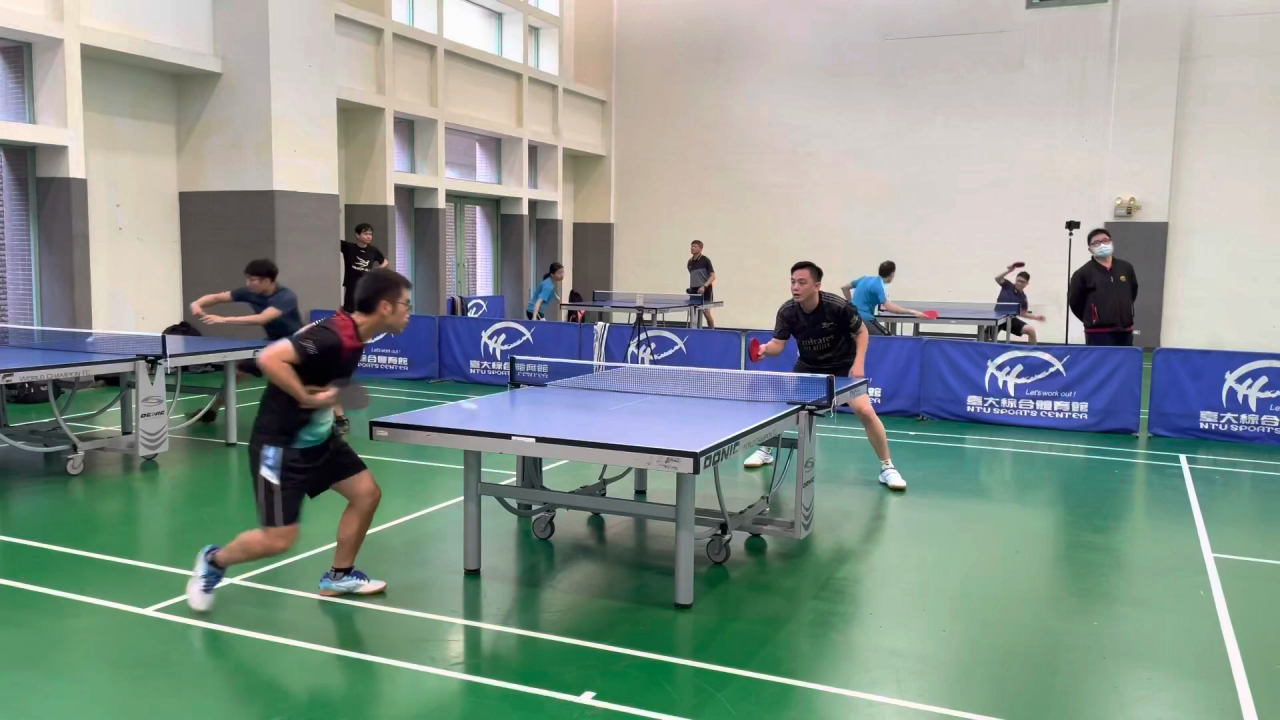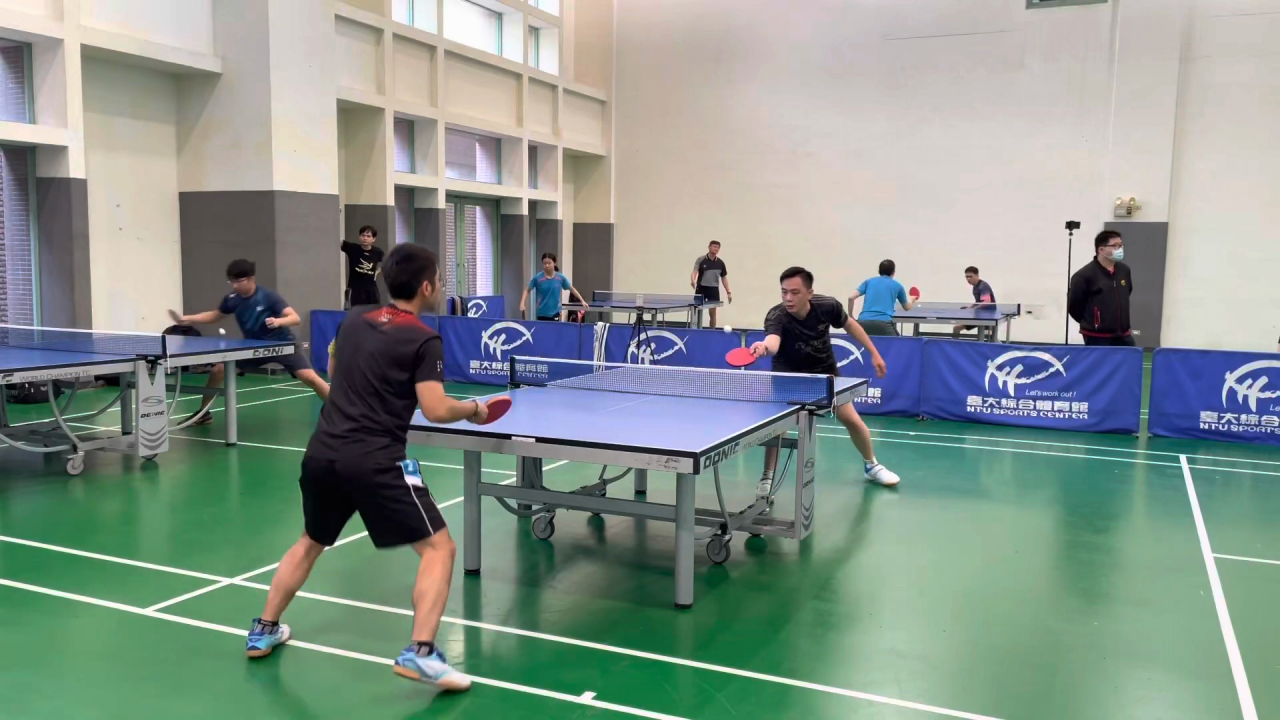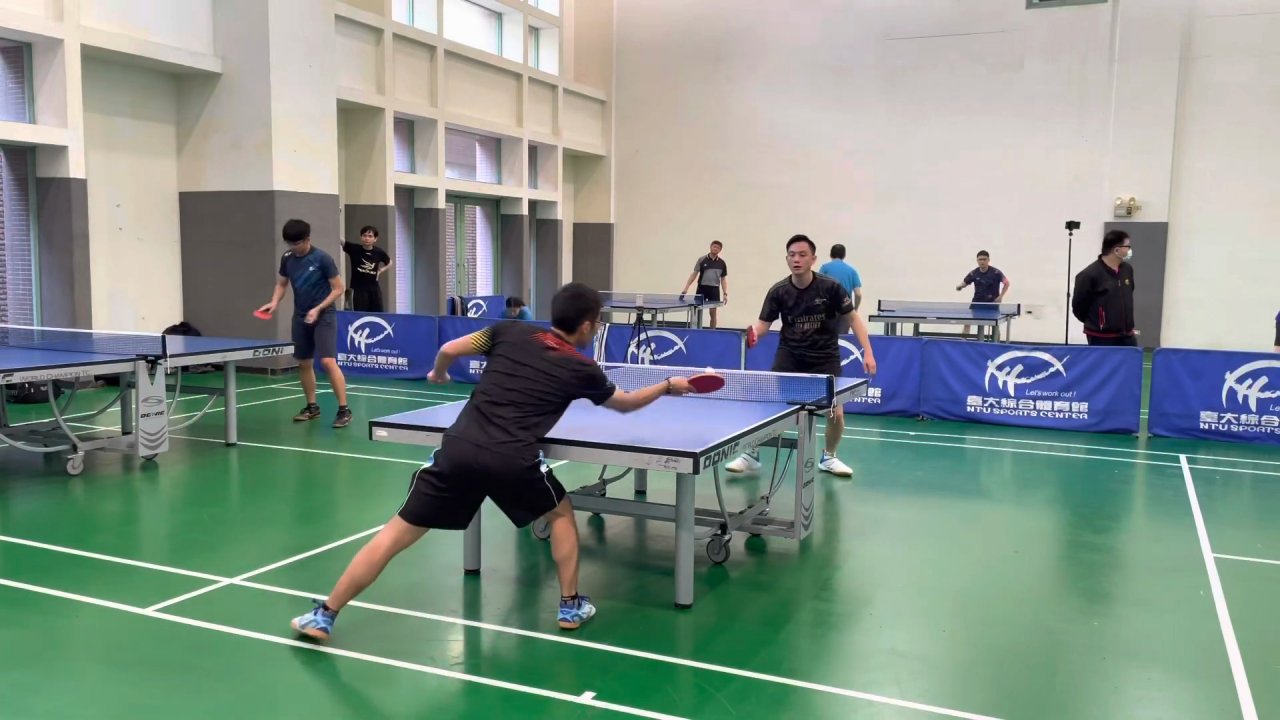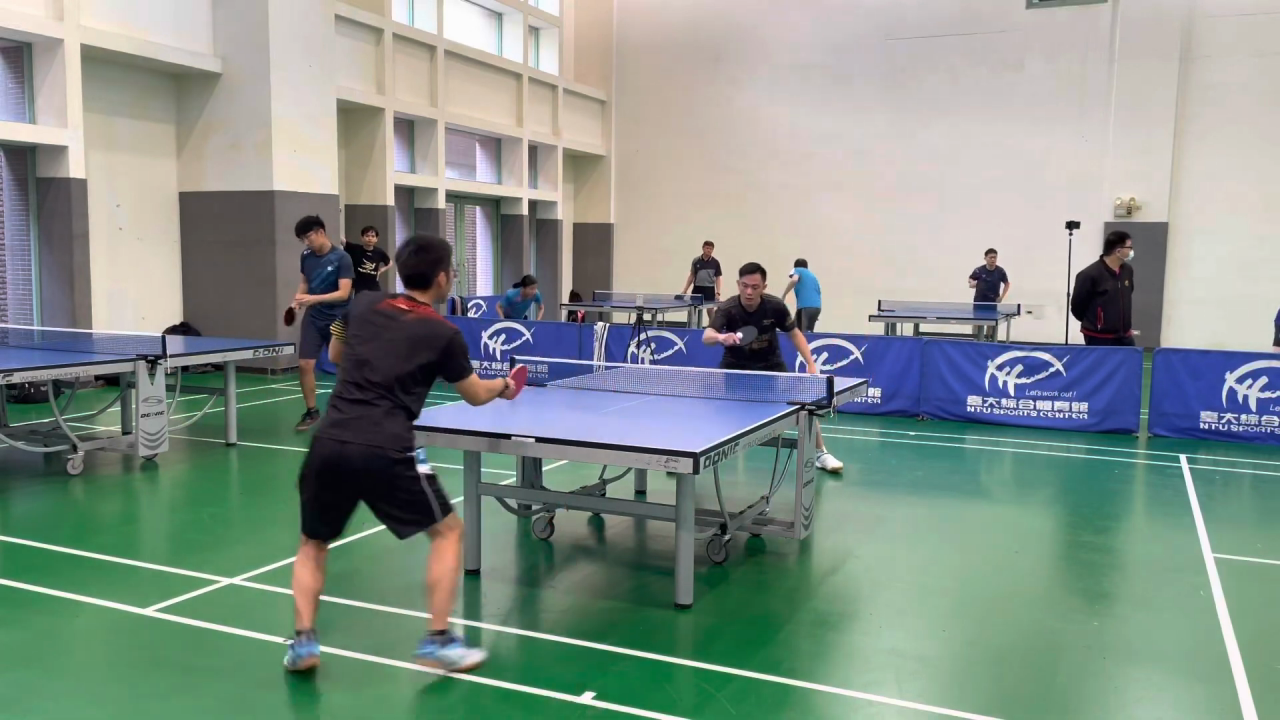
dt=0.7s
person 1, frame 1
left shoulder: (355, 336)
right shoulder: (331, 337)
right elbow: (270, 359)
right wrist: (306, 398)
left hip: (319, 438)
right hip: (282, 443)
left knee: (367, 493)
right knee: (278, 539)
left ankle: (340, 574)
right ankle: (213, 563)
person 1, frame 2
left shoulder: (352, 322)
right shoulder: (423, 340)
right elbow: (436, 410)
right wrist: (474, 410)
left hip: (321, 454)
right hip: (376, 462)
left knee: (311, 542)
right knee: (439, 549)
left ankle: (264, 630)
right ankle: (419, 652)
person 1, frame 3
left shoulder: (510, 330)
right shoulder: (581, 368)
left elbow: (449, 350)
right elbow: (623, 402)
left wrist: (437, 372)
right wrist: (667, 386)
left hip: (460, 449)
right hip: (513, 461)
left knee: (396, 533)
right knee: (561, 515)
left ankle: (324, 614)
right ankle: (570, 604)
person 1, frame 4
left shoulder: (362, 306)
right shoulder: (443, 333)
right elbow: (476, 396)
right wrist: (505, 385)
left hip: (328, 446)
right hip: (386, 451)
left knee: (312, 546)
right knee: (448, 533)
left ankle: (304, 640)
right ankle: (440, 640)
person 2, frame 1
left shoulder: (838, 306)
right shoulder: (787, 312)
left elbow: (862, 332)
right elbow: (778, 344)
left wrist: (858, 363)
right wrist: (765, 349)
left hip: (843, 366)
right hip: (808, 367)
left knee: (865, 411)
left ankle: (887, 468)
right ankle: (766, 450)
person 2, frame 2
left shoulder: (828, 306)
right shoulder: (776, 317)
left elbow: (850, 324)
right elbow: (772, 342)
left wrist: (874, 353)
right wrist: (764, 346)
left hip: (824, 369)
right hip: (788, 371)
left knee: (852, 419)
left ankle: (872, 466)
right ankle: (768, 478)
person 2, frame 3
left shoulder: (830, 287)
right shoulder: (778, 291)
left elbow: (852, 317)
right elbow: (763, 324)
left wrist: (868, 352)
right wrist: (753, 333)
left hip: (824, 357)
right hip: (790, 354)
left knee: (836, 414)
left ankle: (828, 458)
right ankle: (751, 457)
person 2, frame 4
left shoulder: (775, 306)
right shoulder: (727, 309)
left elbow: (794, 333)
right elbow: (707, 336)
left wrist: (811, 363)
right wrist: (722, 337)
left hip: (769, 364)
right hip: (736, 364)
left ankle: (821, 454)
person 3, frame 1
left shoulder: (287, 297)
right shoulder: (249, 292)
left elbow: (262, 318)
right elbow: (218, 297)
left wrist: (224, 319)
right wrist: (196, 304)
right hip: (273, 343)
right knee: (235, 373)
right ankle: (211, 412)
person 3, frame 2
left shoulder: (268, 296)
right shoulder: (231, 299)
left elbow: (295, 319)
right elbow: (215, 316)
left wrist: (278, 321)
right wrist: (186, 319)
left hip: (281, 343)
left knee: (309, 377)
right knee: (217, 371)
right ankle: (203, 413)
person 3, frame 3
left shoulder: (323, 259)
right shoulder: (287, 259)
left elbow: (338, 289)
right elbow: (282, 284)
left wrist: (318, 309)
right wrist: (274, 303)
left hip: (322, 317)
right hip: (301, 318)
left knee: (328, 362)
right knee: (304, 364)
left ankle: (344, 409)
right ankle: (312, 407)
person 3, frame 4
left shoulder: (342, 259)
right shoulder: (306, 256)
left elbow: (344, 293)
left wrist: (312, 298)
right wrist: (299, 299)
left hip: (338, 320)
right hip: (313, 319)
right knee: (305, 366)
right ankle: (311, 411)
